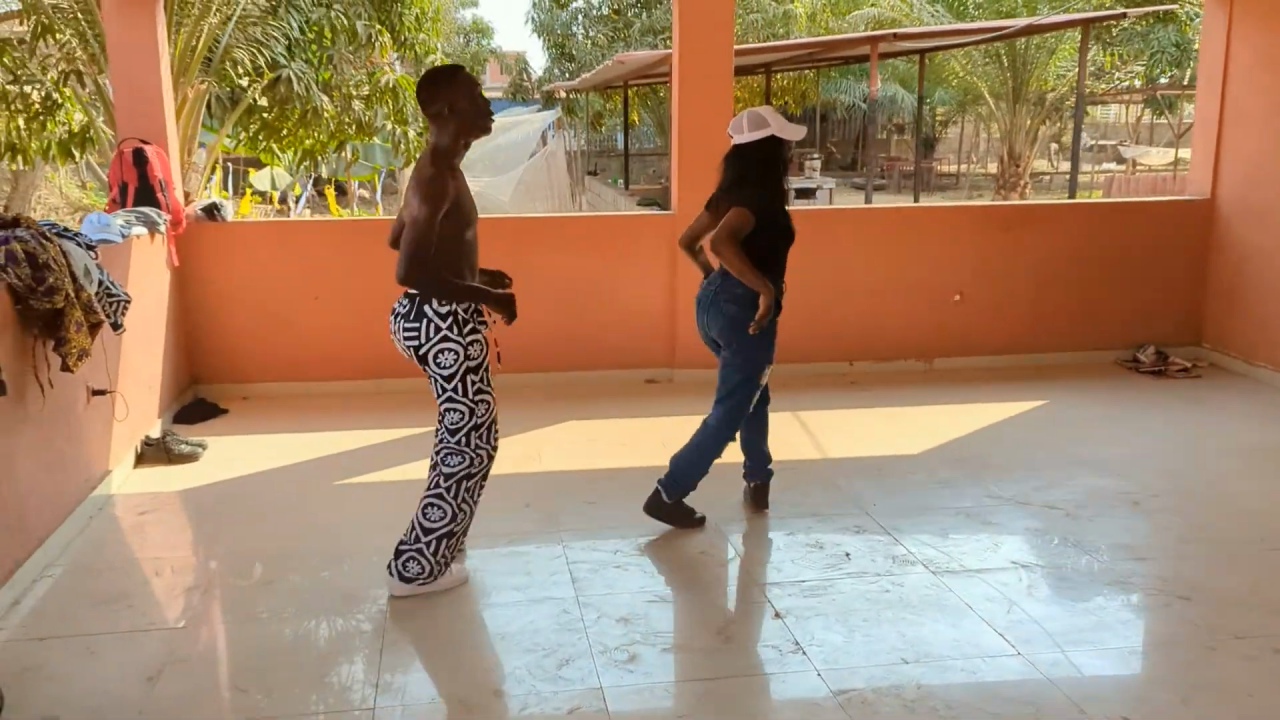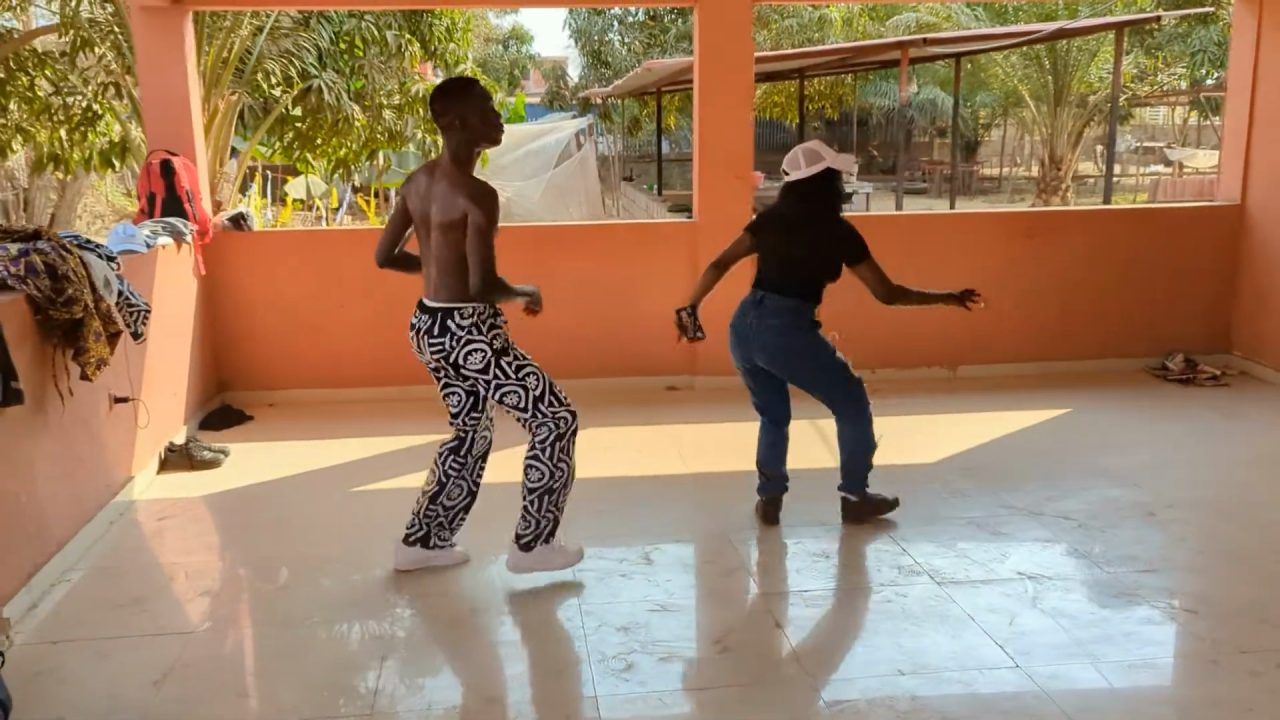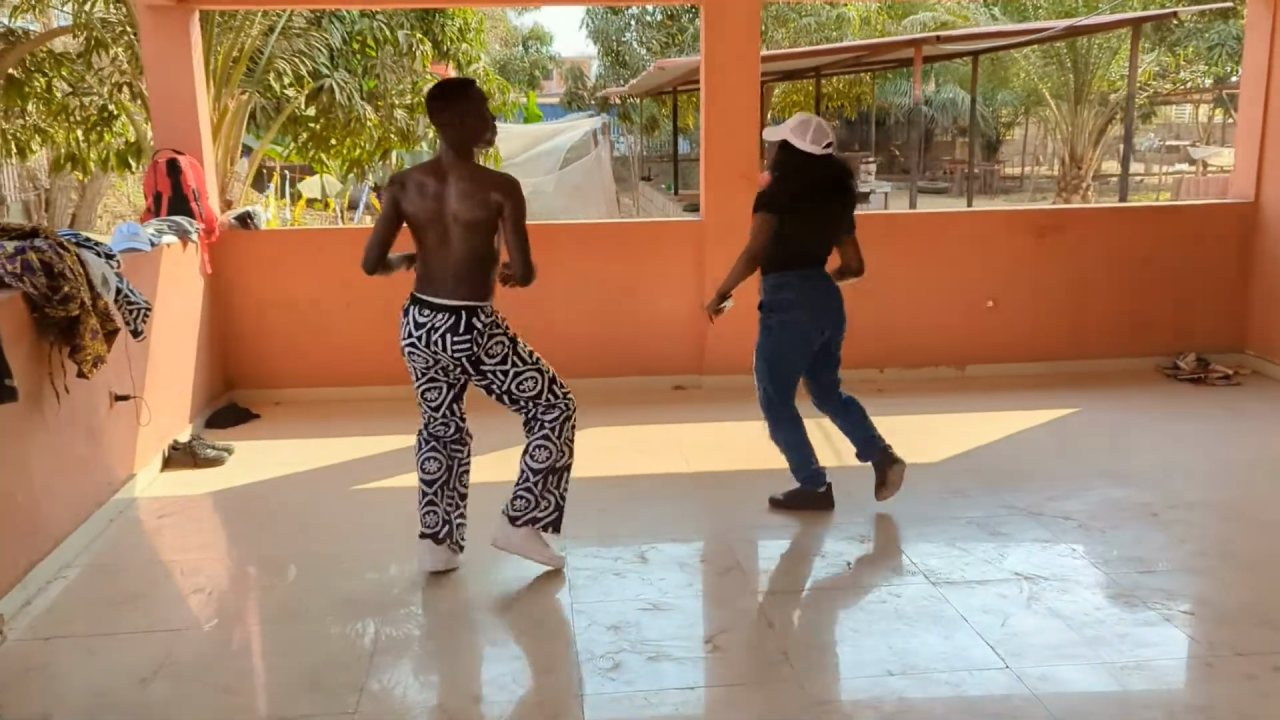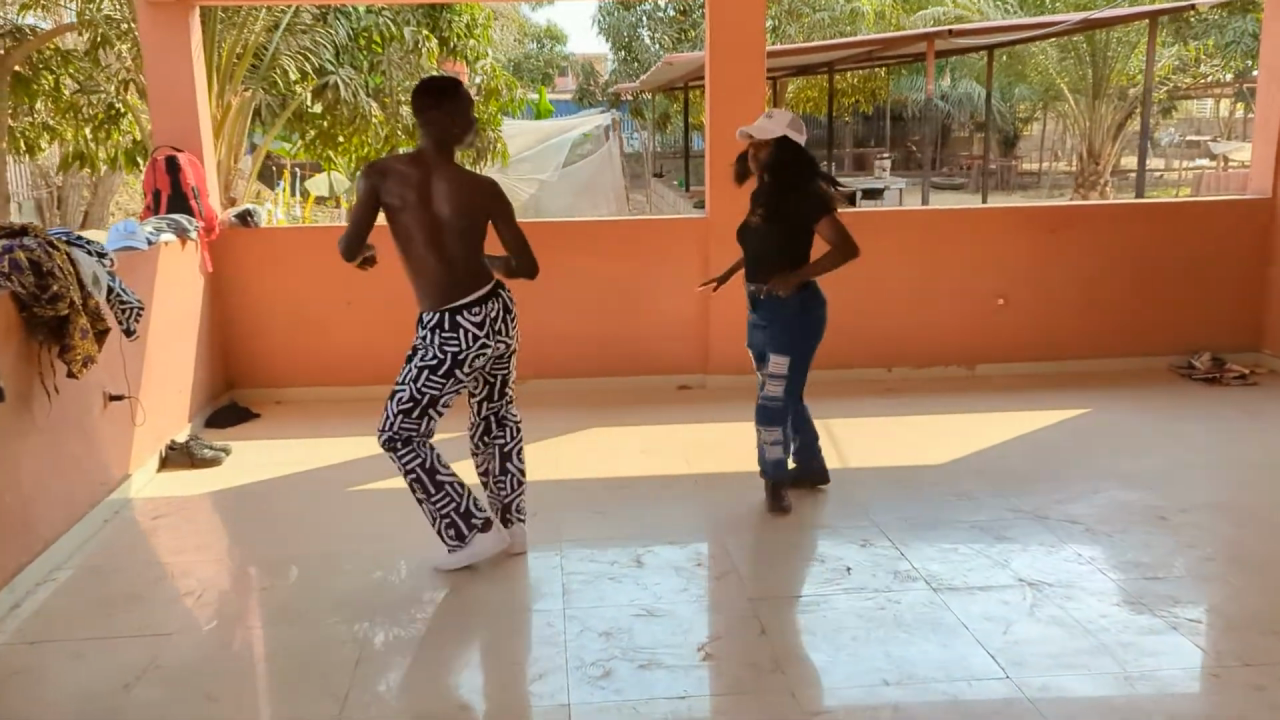
dt=0.3s
person 1, frame 1
left shoulder: (436, 172)
right shoulder: (435, 179)
left elbow: (398, 245)
right elbow: (407, 269)
left wrist: (475, 275)
right wrist: (488, 298)
left hip: (433, 319)
right hip: (443, 324)
left knee: (466, 435)
right knee: (472, 447)
left ankle: (426, 553)
right ankle: (413, 572)
person 1, frame 2
left shoulder: (417, 180)
right shoulder: (477, 196)
left elbow: (384, 256)
right elbow: (481, 288)
right wrist: (525, 293)
left hip: (430, 326)
right hip: (469, 331)
left knee: (471, 434)
right knee: (555, 420)
left ankle: (422, 542)
right ankle: (532, 543)
person 1, frame 3
left shoulder: (403, 185)
right shoulder: (501, 188)
left elbow: (371, 263)
right elbow: (525, 275)
right wrist: (506, 270)
left hip: (420, 325)
right hip: (476, 329)
left knee: (441, 430)
right knee: (554, 411)
left ankle: (438, 541)
right ankle: (523, 524)
person 1, frame 4
left shoulder: (379, 175)
right shoulder: (483, 190)
left elbow: (347, 250)
right elbow: (528, 268)
left wrist: (366, 250)
left hip: (443, 331)
right hip: (493, 317)
left knee: (400, 437)
right knee: (495, 421)
left ankle: (475, 532)
right ankle: (509, 526)
person 2, frame 1
left shoulder: (734, 190)
right shoulder: (765, 190)
left elbow: (687, 239)
right elbow: (721, 243)
right wrist: (765, 291)
left hip: (715, 301)
right hip: (744, 308)
left knee: (751, 397)
right knee: (732, 410)
left ankle: (757, 483)
right ankle: (668, 495)
person 2, frame 2
left shoulder: (771, 219)
right shoulder: (837, 232)
left elbow: (719, 264)
right elbow: (886, 292)
left wrist: (689, 308)
right wrist: (943, 298)
left hip: (746, 329)
right hip: (789, 332)
left knee: (773, 415)
right knee: (852, 403)
left ankle: (770, 496)
right ankle: (854, 497)
person 2, frame 3
left shoulder: (775, 198)
right shoulder: (833, 201)
left elbow: (755, 252)
right elbow: (855, 267)
left wrist: (720, 294)
left hip: (788, 308)
right hip: (826, 301)
left knee: (777, 402)
right knee: (827, 392)
left ankle: (814, 487)
right ankle: (881, 455)
person 2, frame 4
left shoulder: (801, 197)
right shoulder: (765, 197)
left elbow: (847, 248)
left wrist: (800, 275)
right wrist: (729, 273)
left hip: (794, 309)
right hip: (763, 308)
left knee: (774, 403)
right knee: (783, 397)
left ankle: (776, 478)
right ankle: (810, 467)
